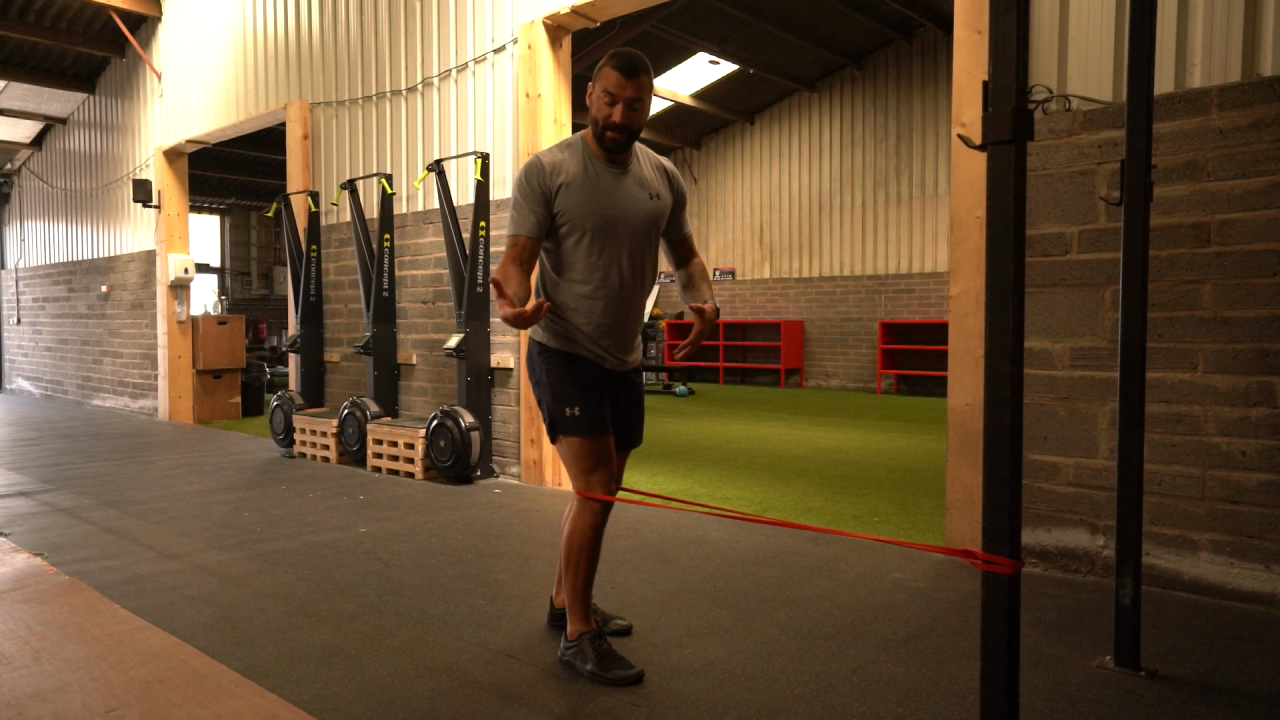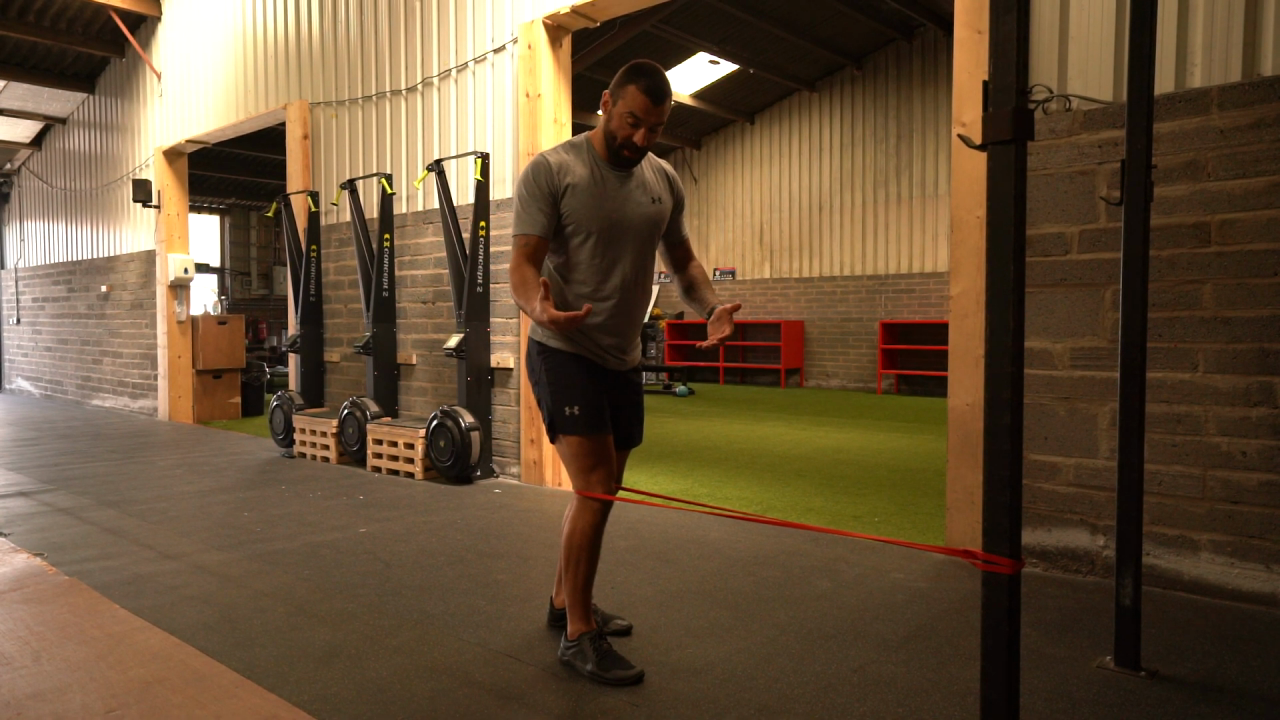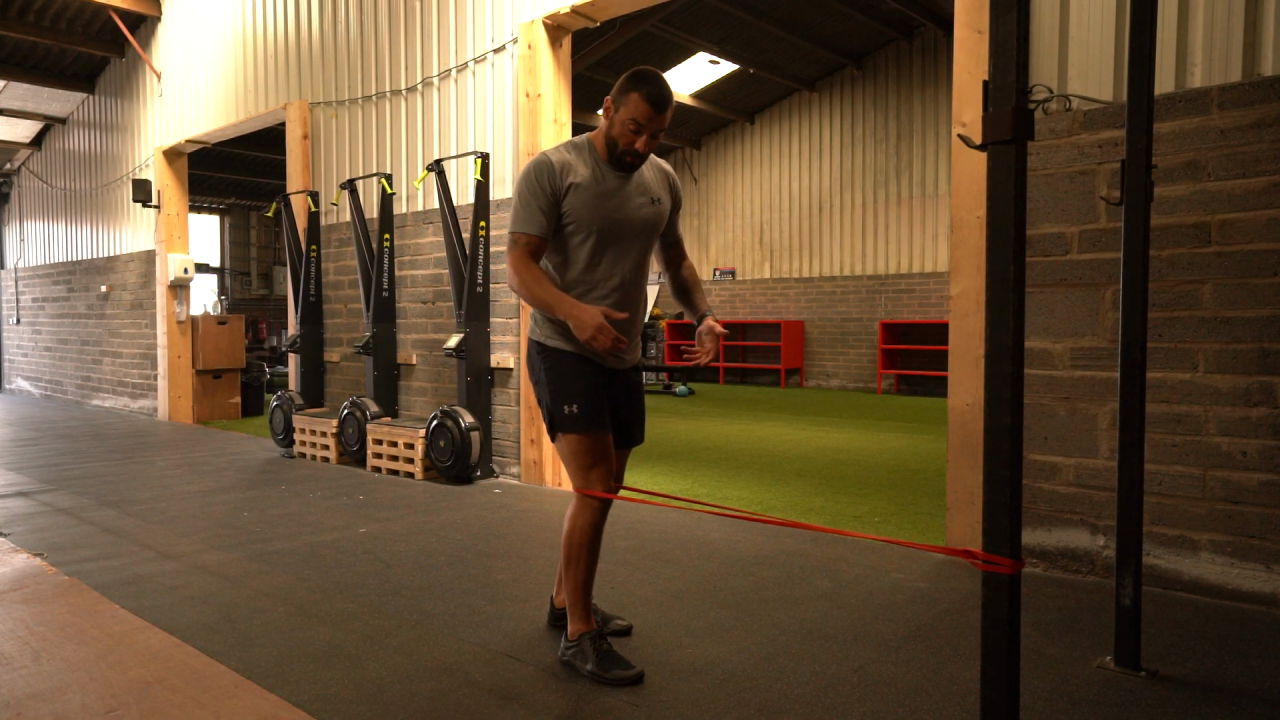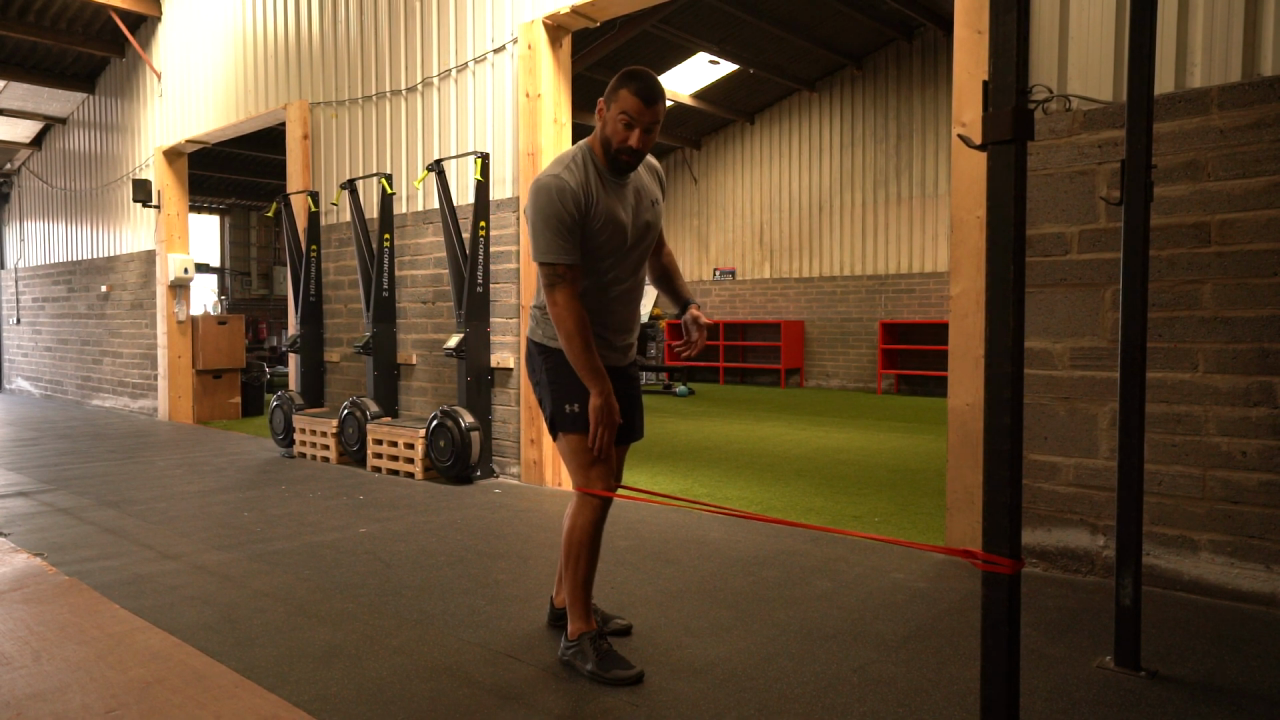
dt=0.5s
person 1, frame 1
left shoulder: (664, 177)
right shoulder: (546, 171)
left elbow: (684, 256)
right elbow: (517, 259)
left wrist: (702, 304)
right wrist: (511, 304)
left hip: (624, 359)
right hip: (565, 354)
left knee: (600, 488)
right knee: (595, 492)
left ankle: (565, 601)
right ankle: (579, 634)
person 1, frame 2
left shoulder: (663, 180)
right shoulder: (550, 170)
left elbow: (681, 259)
right elbow: (524, 262)
left wrist: (712, 308)
right wrist: (538, 308)
left hip: (623, 358)
right hip: (565, 353)
left knee: (602, 488)
right knee: (594, 490)
left ankle: (564, 600)
right ankle: (579, 633)
person 1, frame 3
left shoulder: (663, 179)
right shoulder: (551, 170)
left elbow: (675, 258)
right elbow: (521, 266)
left wrist: (703, 317)
right wrist: (574, 312)
left hip: (622, 357)
right hip: (564, 352)
left knee: (605, 486)
right knee: (595, 489)
left ankle: (566, 601)
right ankle: (579, 635)
person 1, frame 4
left shoulder: (650, 175)
right shoulder: (559, 186)
right elbow: (562, 299)
left wrist: (687, 305)
right wrist: (598, 392)
left hip: (620, 353)
right hip: (563, 354)
left knee: (603, 485)
right knee: (595, 487)
left ankle: (565, 599)
right ankle: (579, 634)
